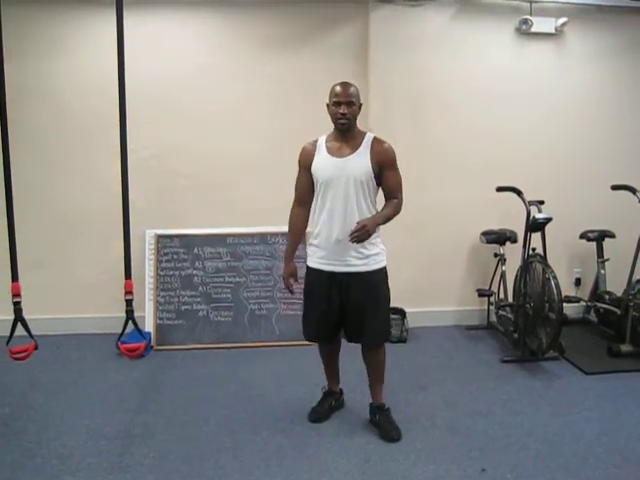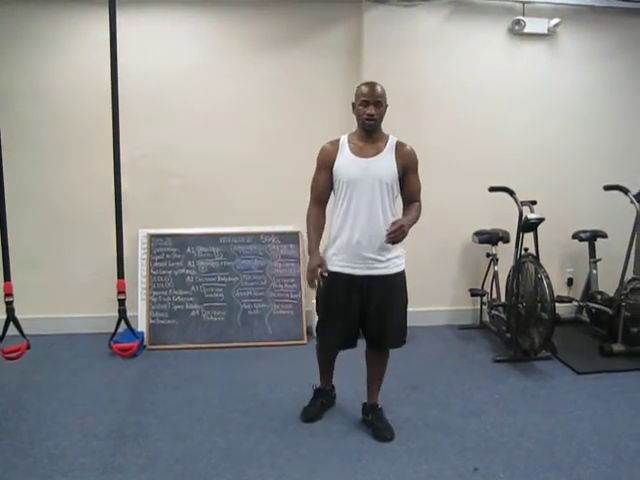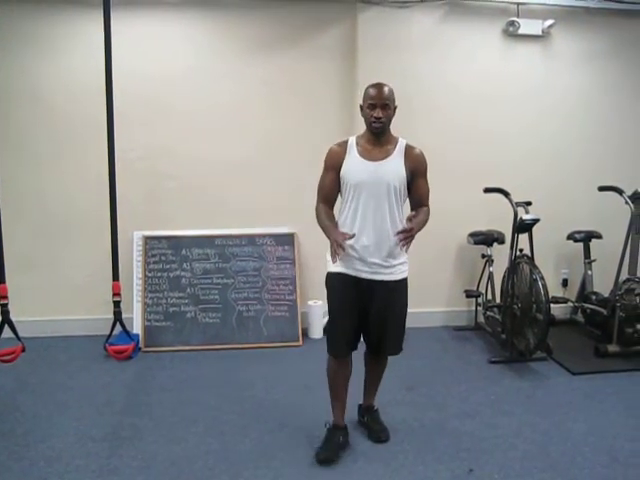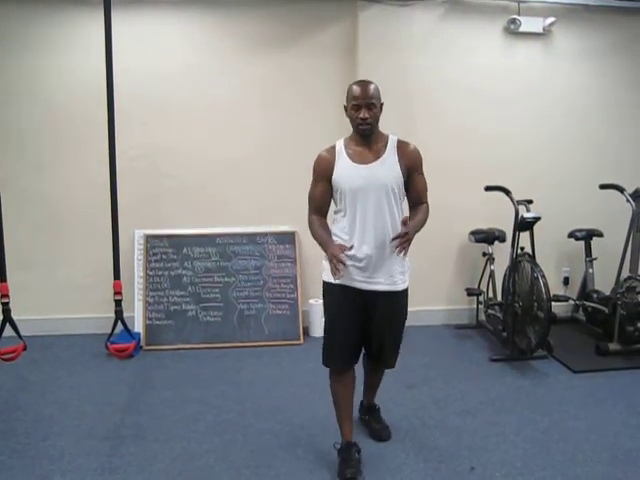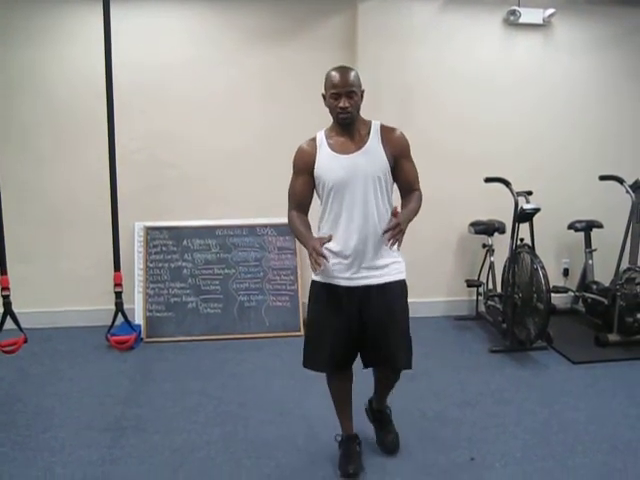
dt=0.5s
person 1, frame 1
left shoulder: (380, 150)
right shoulder: (311, 152)
left elbow: (395, 199)
right elbow: (301, 206)
left wrist: (375, 220)
right wrist: (289, 257)
left hip: (367, 263)
right hip: (322, 262)
left knee: (373, 336)
right knee: (324, 333)
left ankle: (378, 406)
right ankle: (333, 392)
person 1, frame 2
left shoulder: (403, 154)
right shoulder: (331, 151)
left elbow: (414, 201)
right elbow: (317, 205)
left wrist: (407, 222)
right wrist: (314, 252)
left hip: (386, 266)
right hip: (340, 265)
left knee: (381, 340)
right knee: (330, 337)
left ankle: (372, 406)
right ankle: (325, 390)
person 1, frame 3
left shoulder: (412, 157)
right shoulder: (339, 153)
left elbow: (422, 206)
right elbow: (323, 203)
left wrist: (415, 225)
right wrist: (332, 233)
left hip: (390, 270)
right hip: (346, 267)
left knee: (380, 346)
right knee: (339, 348)
left ankle: (368, 408)
right ankle: (337, 426)
person 1, frame 4
left shoulder: (406, 154)
right shoulder: (328, 159)
left elbow: (421, 203)
right elbow: (316, 213)
left wrist: (412, 226)
right wrist: (328, 246)
left hip: (390, 277)
right hip: (343, 277)
left knee: (381, 354)
right knee: (340, 361)
left ankle: (369, 406)
right ankle: (347, 443)
person 1, frame 5
left shoulder: (392, 140)
right shoulder: (309, 152)
left elbow: (413, 191)
right elbow: (296, 211)
left wrist: (404, 218)
right wrist: (309, 242)
left hip: (384, 271)
right hip: (332, 275)
left knee: (393, 357)
right knee: (335, 361)
left ankle: (378, 406)
right ankle: (348, 437)
